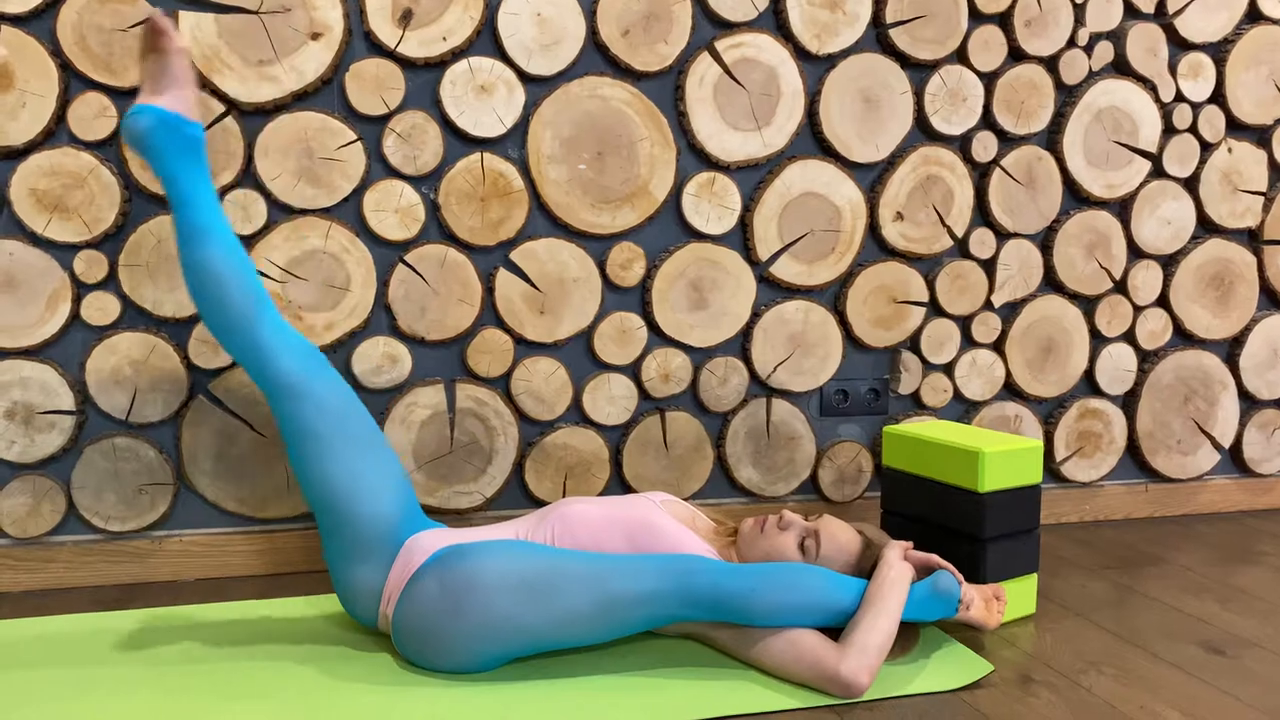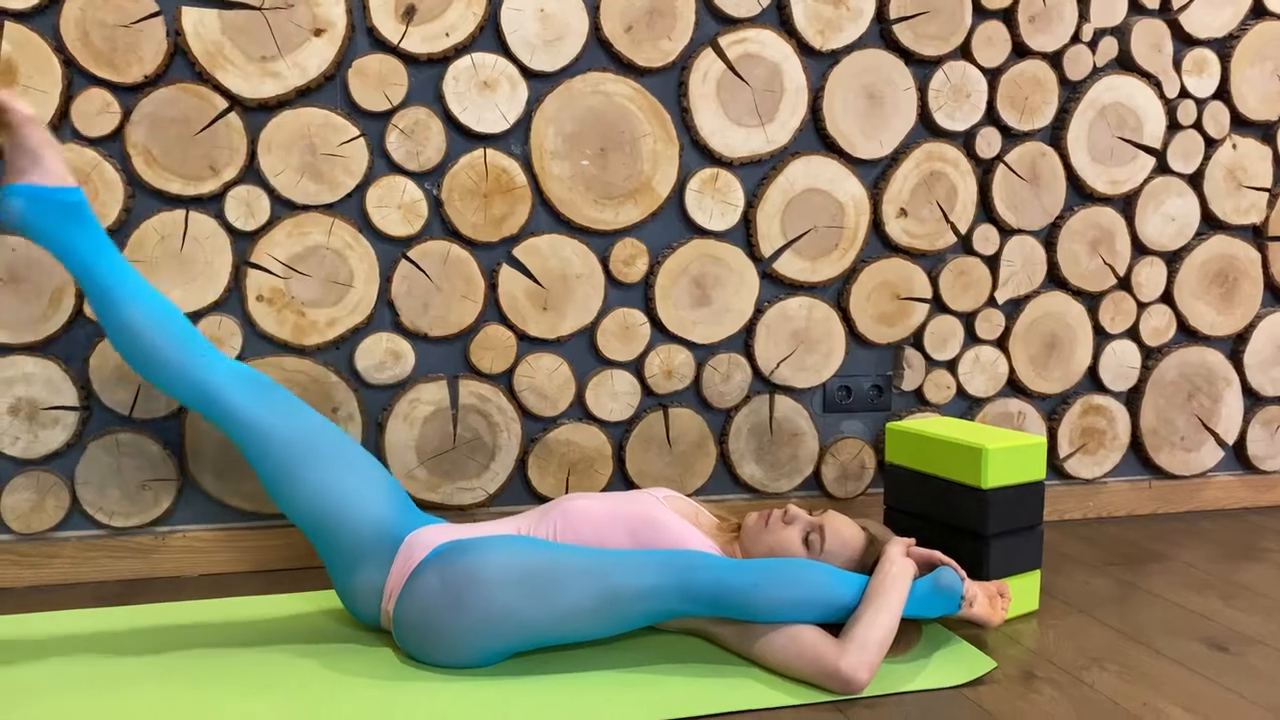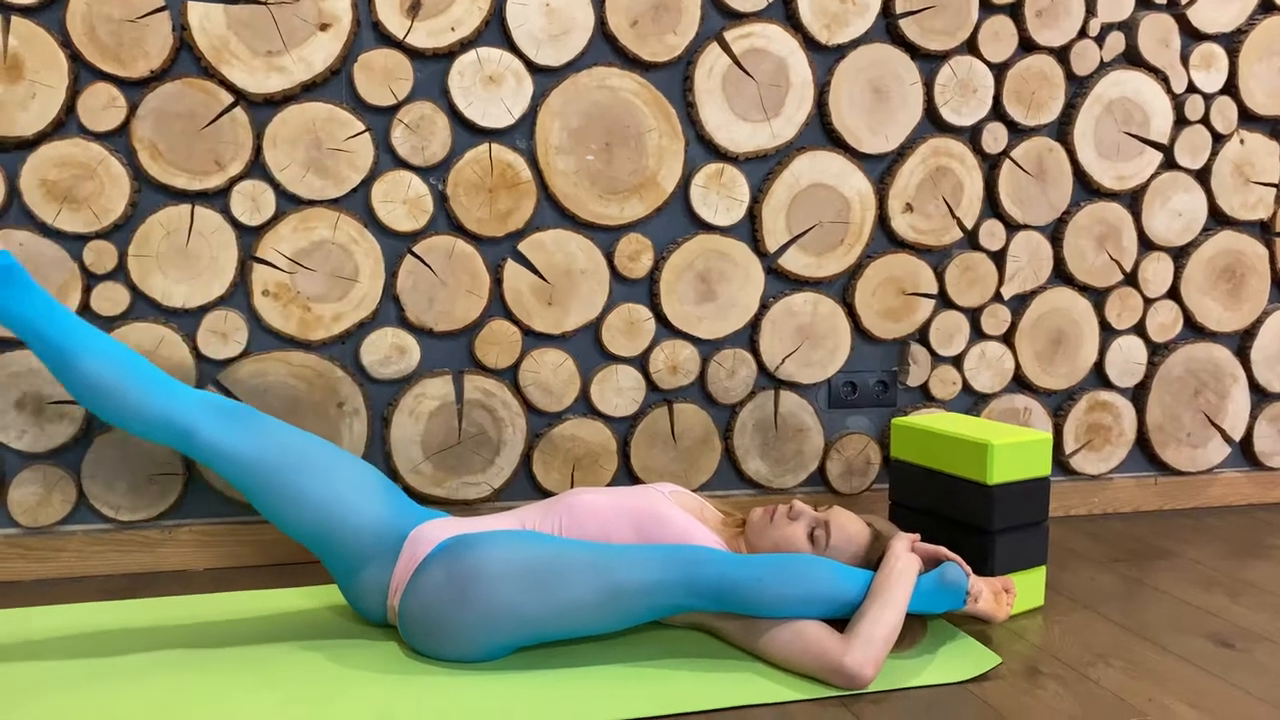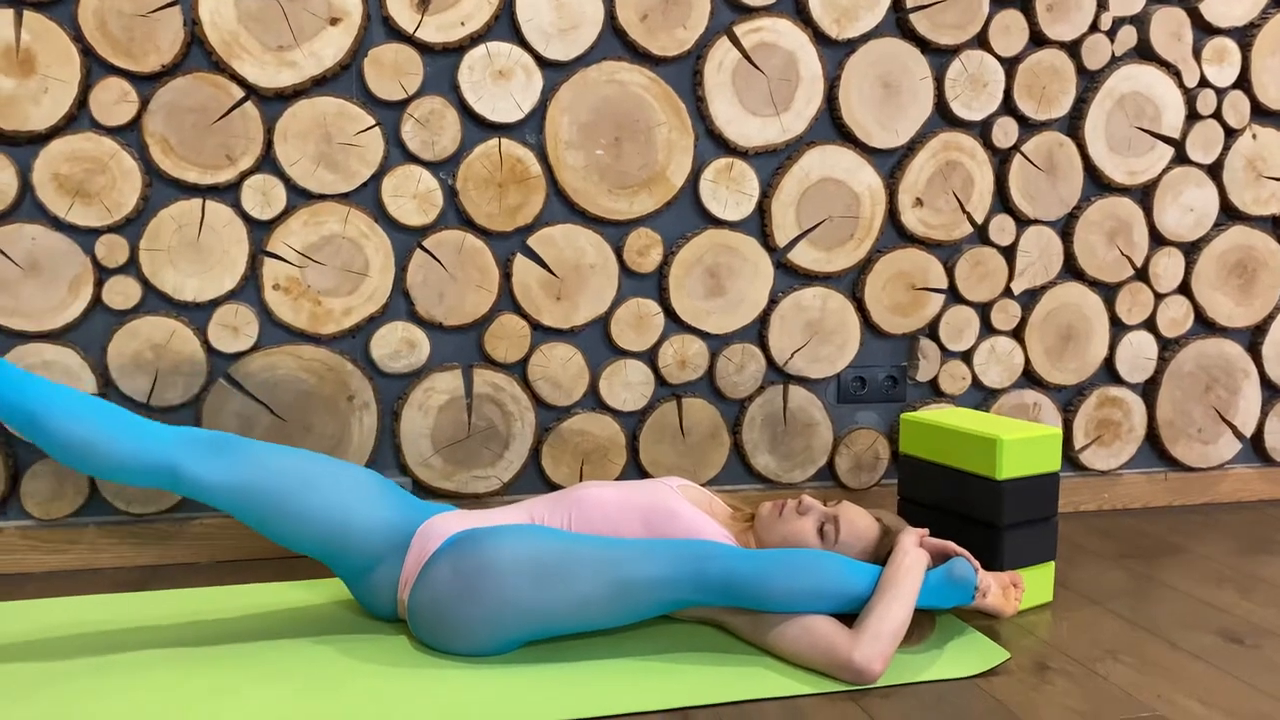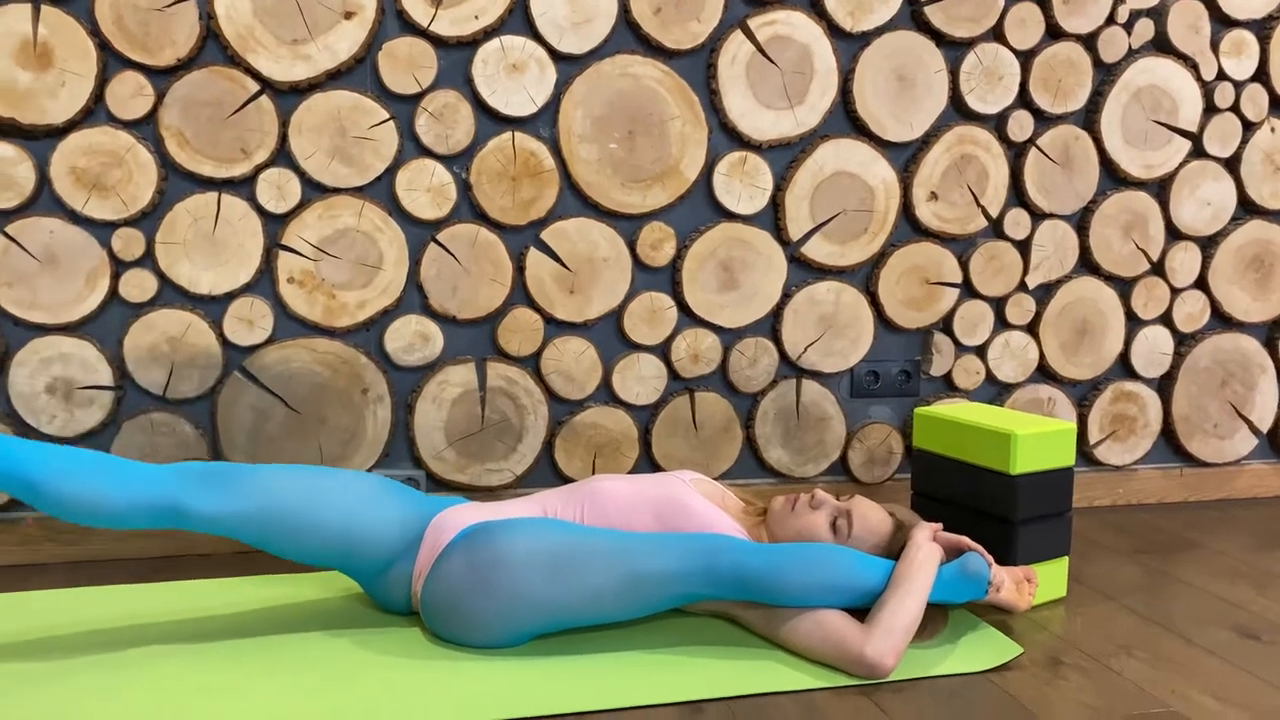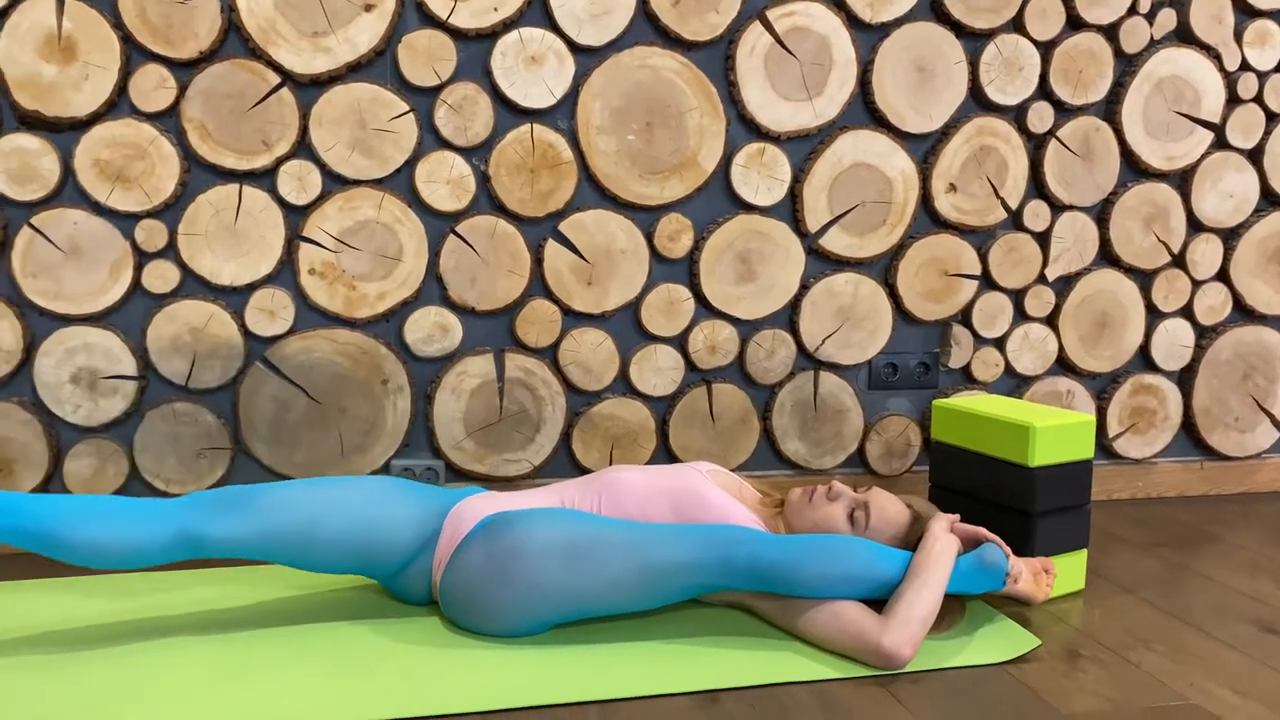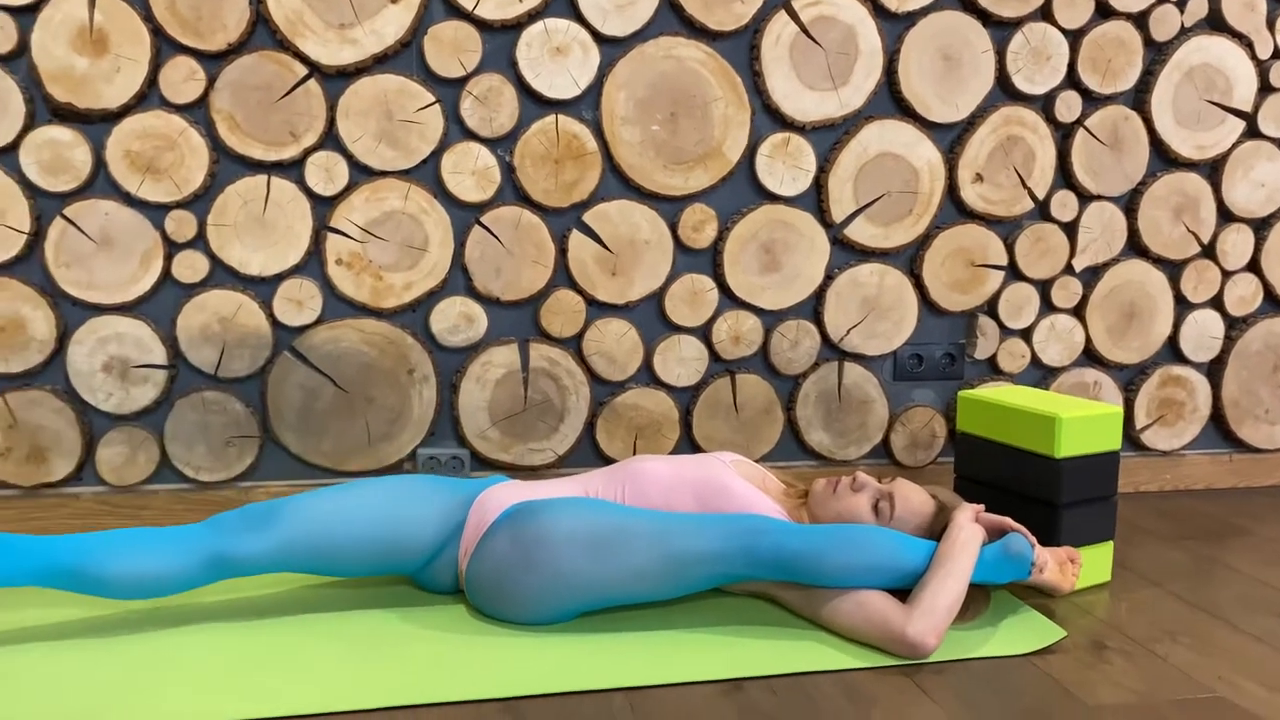
dt=0.2s
person 1, frame 1
left shoulder: (730, 593)
right shoulder: (681, 519)
left elbow: (849, 672)
left wrist: (904, 580)
left hip: (443, 607)
right hip: (410, 554)
person 1, frame 2
left shoulder: (730, 589)
right shoulder: (698, 521)
left elbow: (851, 664)
left wrist: (899, 577)
left hip: (448, 603)
right hip: (412, 550)
person 1, frame 3
left shoulder: (739, 580)
right shoulder: (695, 510)
left elbow: (857, 661)
left wrist: (904, 567)
left hip: (454, 600)
right hip: (419, 543)
person 1, frame 4
left shoulder: (737, 574)
right shoulder: (708, 508)
left elbow: (863, 654)
left wrist: (914, 563)
left hip: (464, 590)
right hip: (424, 531)
right knee: (190, 457)
person 1, frame 5
left shoulder: (759, 575)
right shoulder: (720, 501)
left elbow: (873, 649)
left wrist: (927, 561)
left hip: (477, 582)
right hip: (436, 523)
right knee: (191, 490)
person 1, frame 6
left shoulder: (775, 567)
right shoulder: (733, 487)
left elbow: (892, 642)
left wrist: (945, 553)
left hip: (496, 575)
right hip: (454, 516)
right knee: (208, 515)
person 1, frame 7
left shoulder: (802, 557)
right shoulder: (758, 480)
left elbow: (916, 632)
left wrist: (969, 543)
left hip: (526, 565)
right hip: (479, 508)
right knee: (231, 536)
